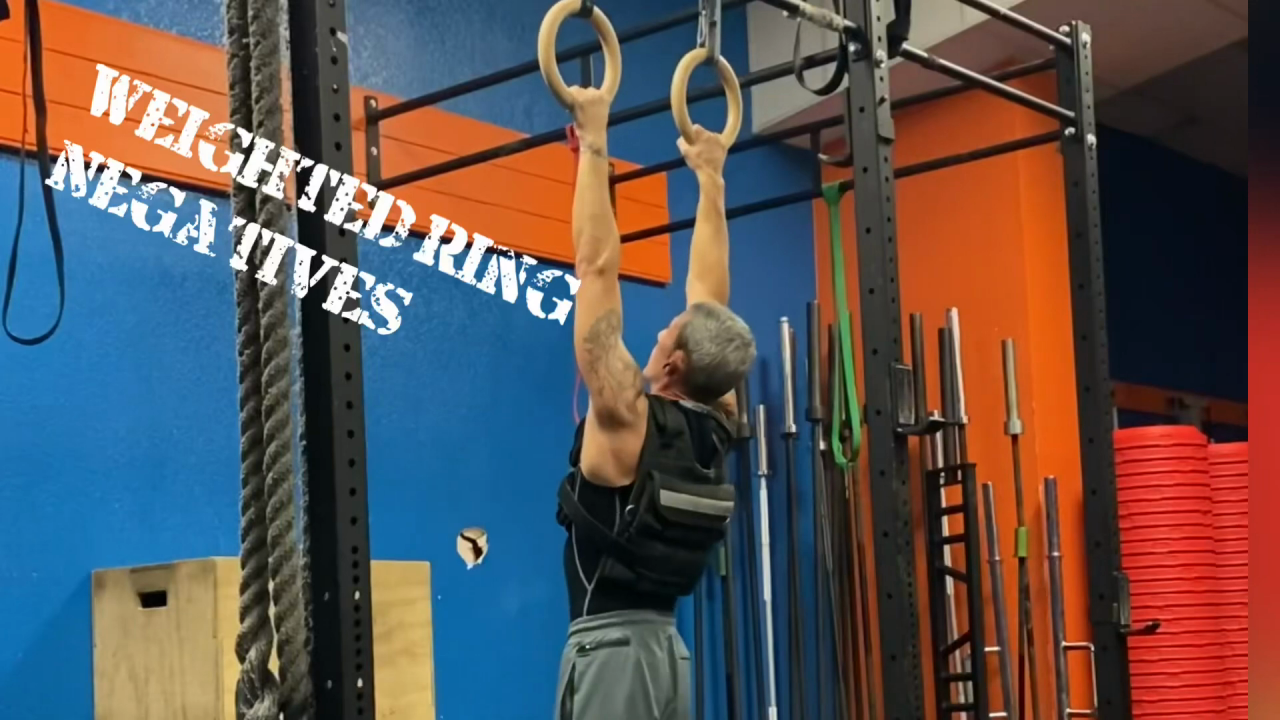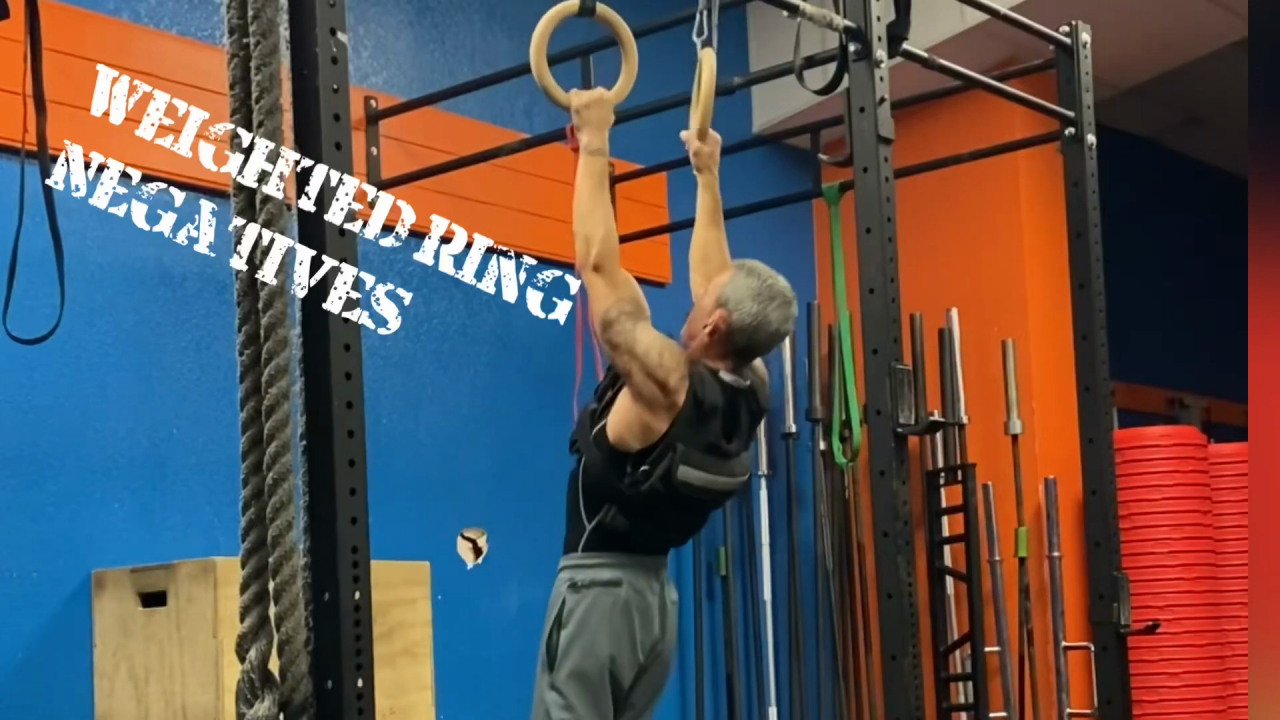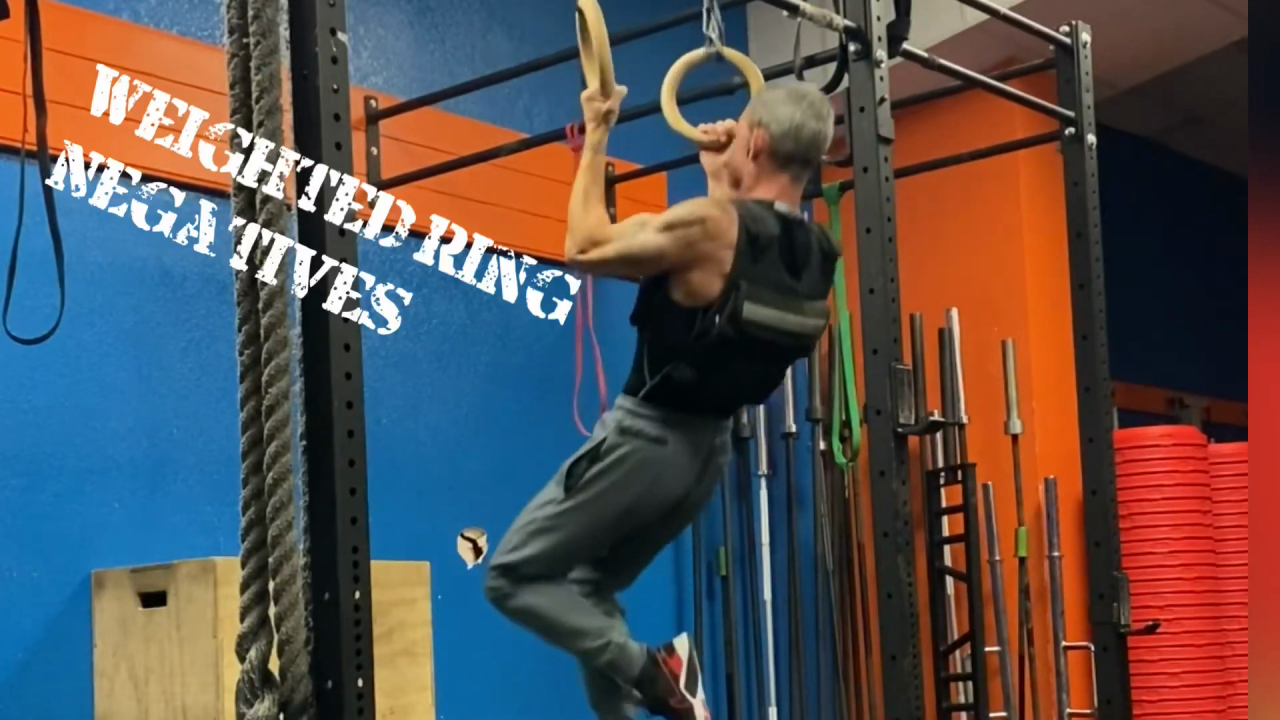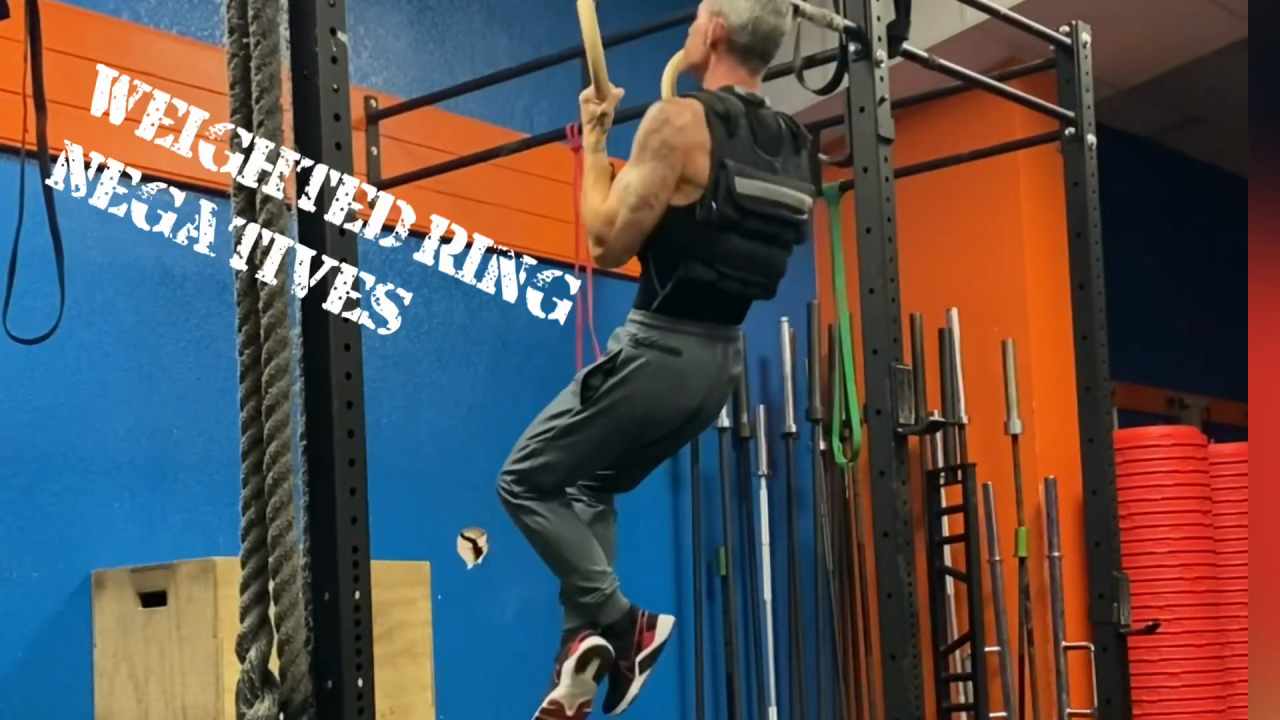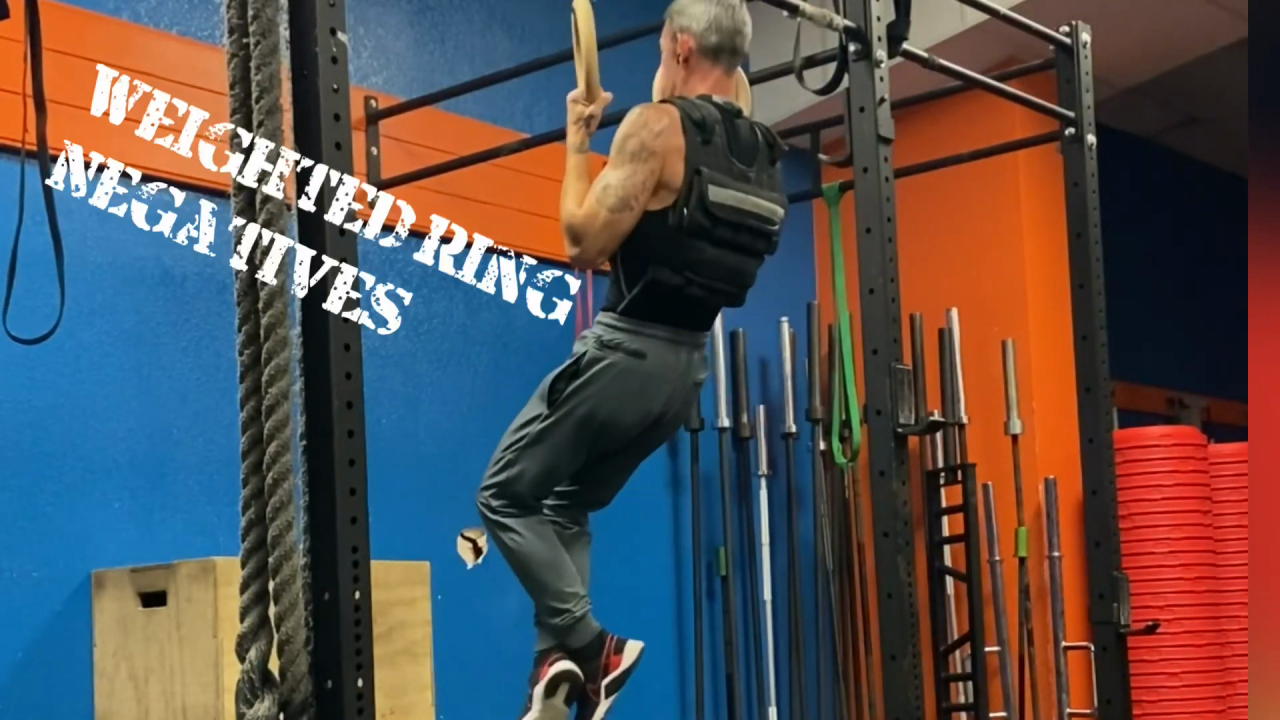
dt=0.5s
person 1, frame 1
left shoulder: (626, 420)
right shoulder: (715, 426)
left elbow: (597, 266)
right elbow: (711, 298)
left wrist: (593, 142)
right wrist: (710, 177)
left hip: (609, 648)
right hip: (665, 649)
person 1, frame 2
left shoulder: (666, 383)
right shoulder: (752, 392)
left elbow: (597, 264)
right elbow: (711, 297)
left wrist: (592, 141)
right wrist: (707, 179)
left hip: (598, 591)
right hip: (654, 594)
person 1, frame 3
left shoulder: (713, 229)
right shoulder: (819, 257)
left elbow: (584, 247)
left wrist: (596, 138)
right wrist: (720, 174)
left hip: (646, 440)
right hip: (706, 449)
left knee: (514, 573)
right knee: (590, 583)
person 1, frame 4
left shoulder: (679, 119)
right shoulder: (789, 145)
left elbow: (607, 244)
left wrist: (593, 142)
left hip: (660, 351)
right hip: (719, 358)
left knee: (527, 482)
right knee: (590, 486)
left ankle: (620, 625)
right ankle: (586, 641)
person 1, frame 5
left shoulder: (657, 125)
right shoulder: (762, 155)
left elbow: (585, 243)
left wrist: (577, 141)
left hip: (624, 353)
right hip: (684, 364)
left knee: (505, 498)
right knee: (566, 505)
left ankle: (588, 646)
right ankle: (563, 657)
